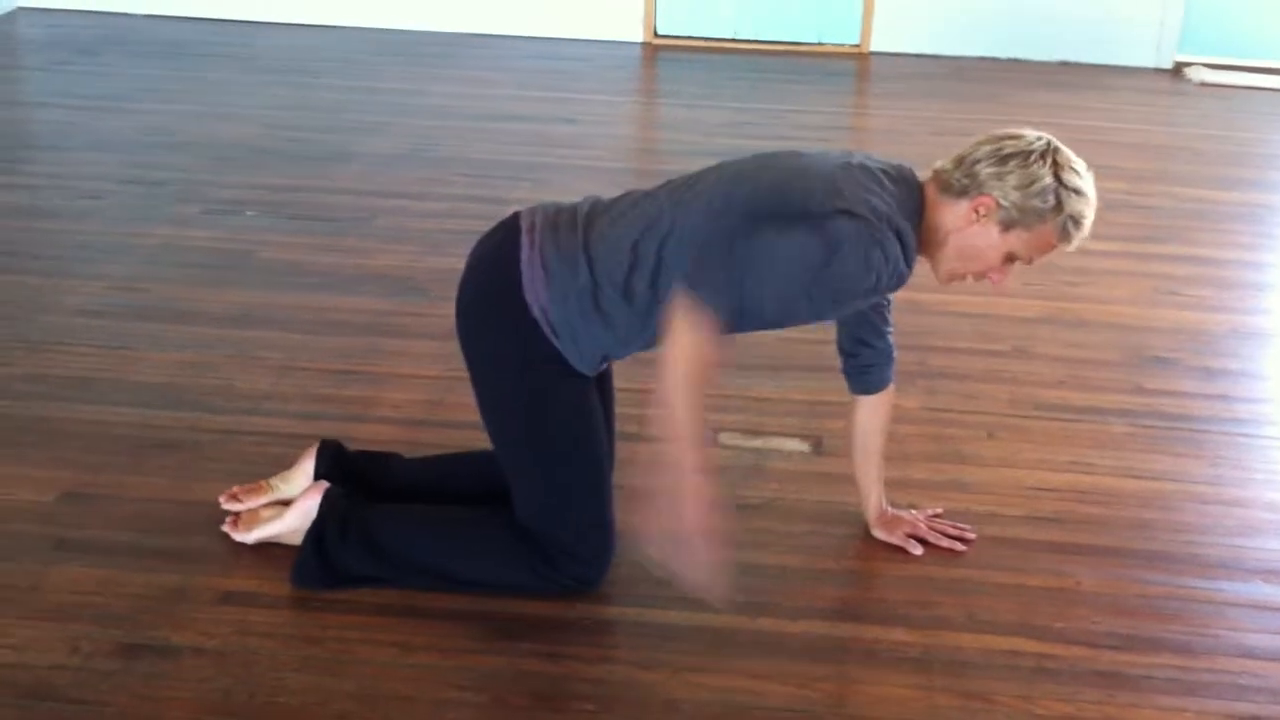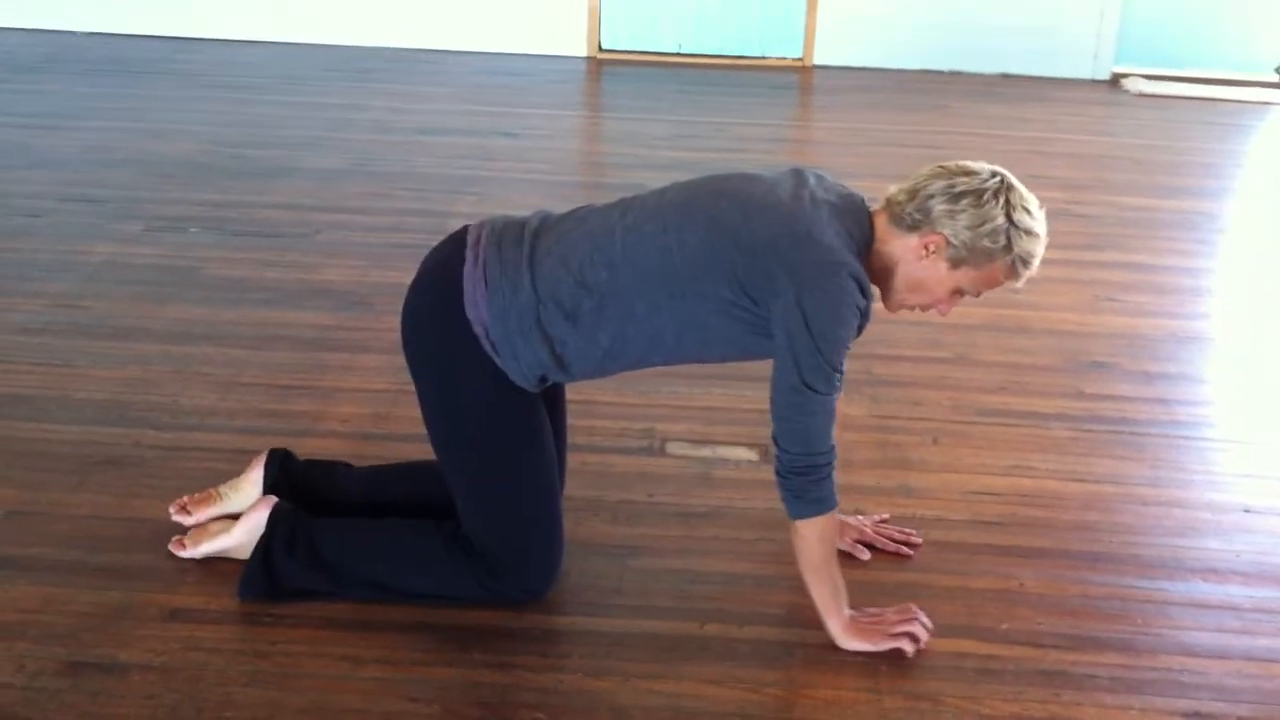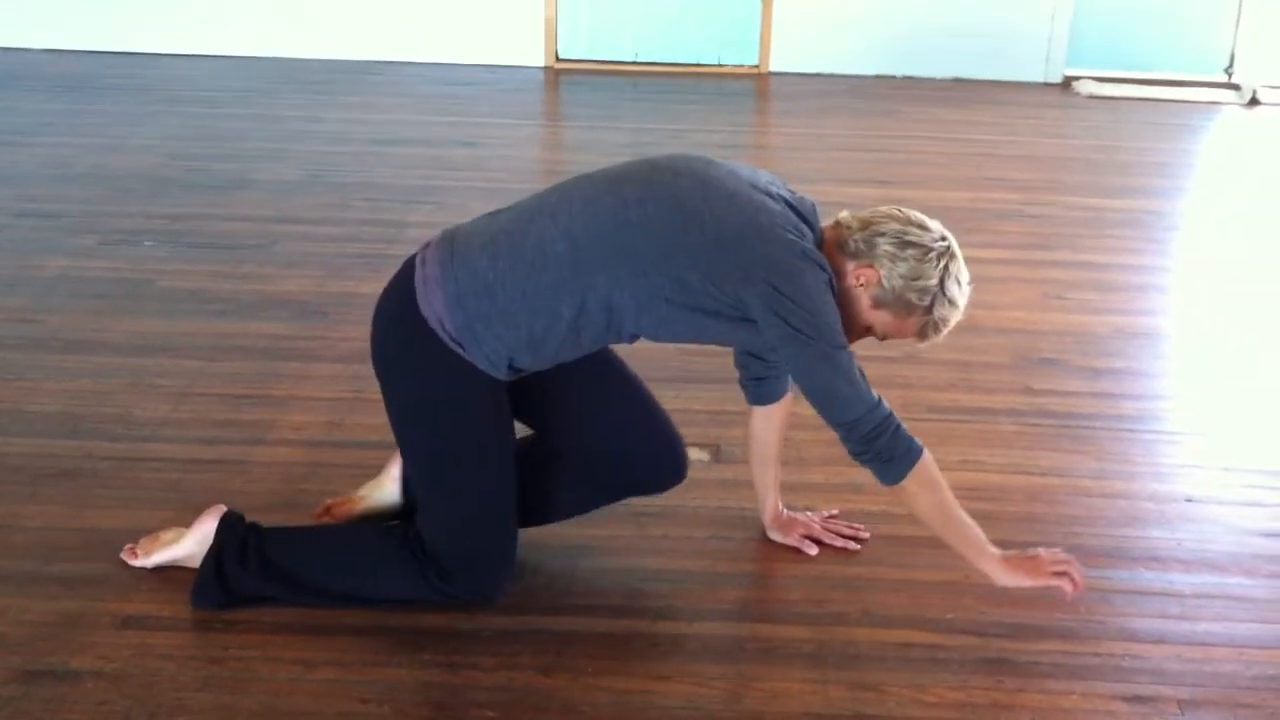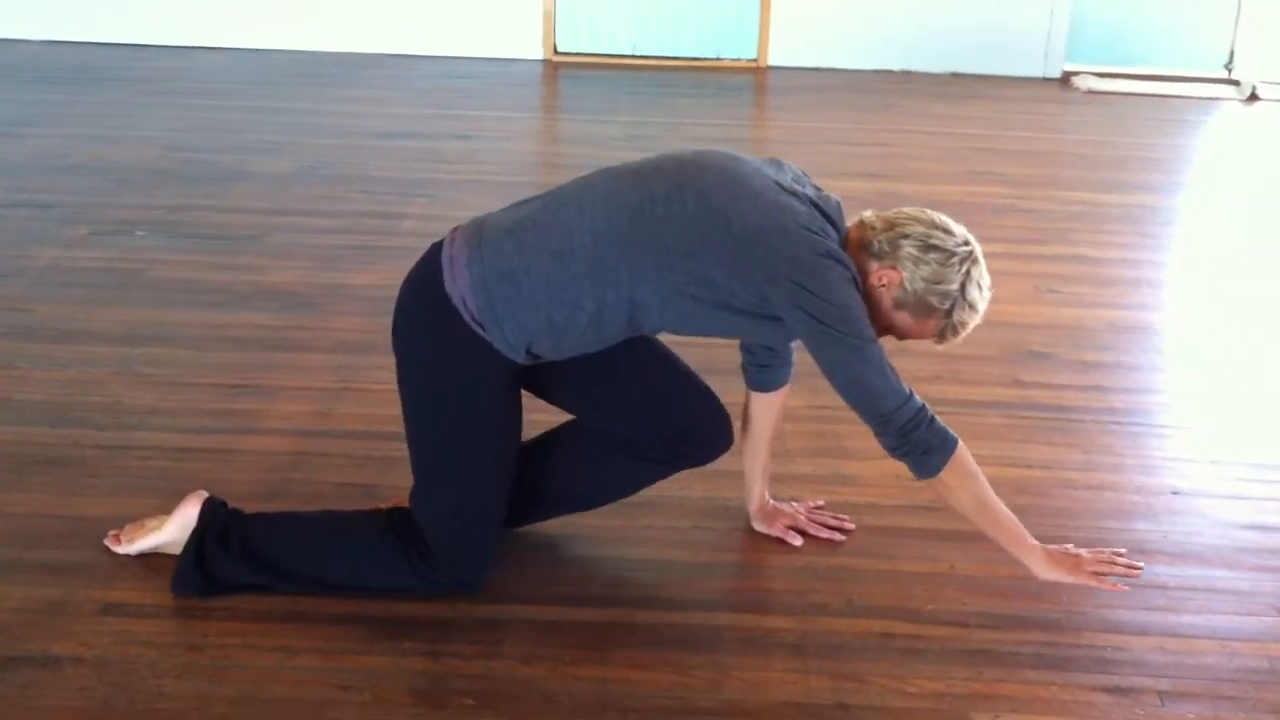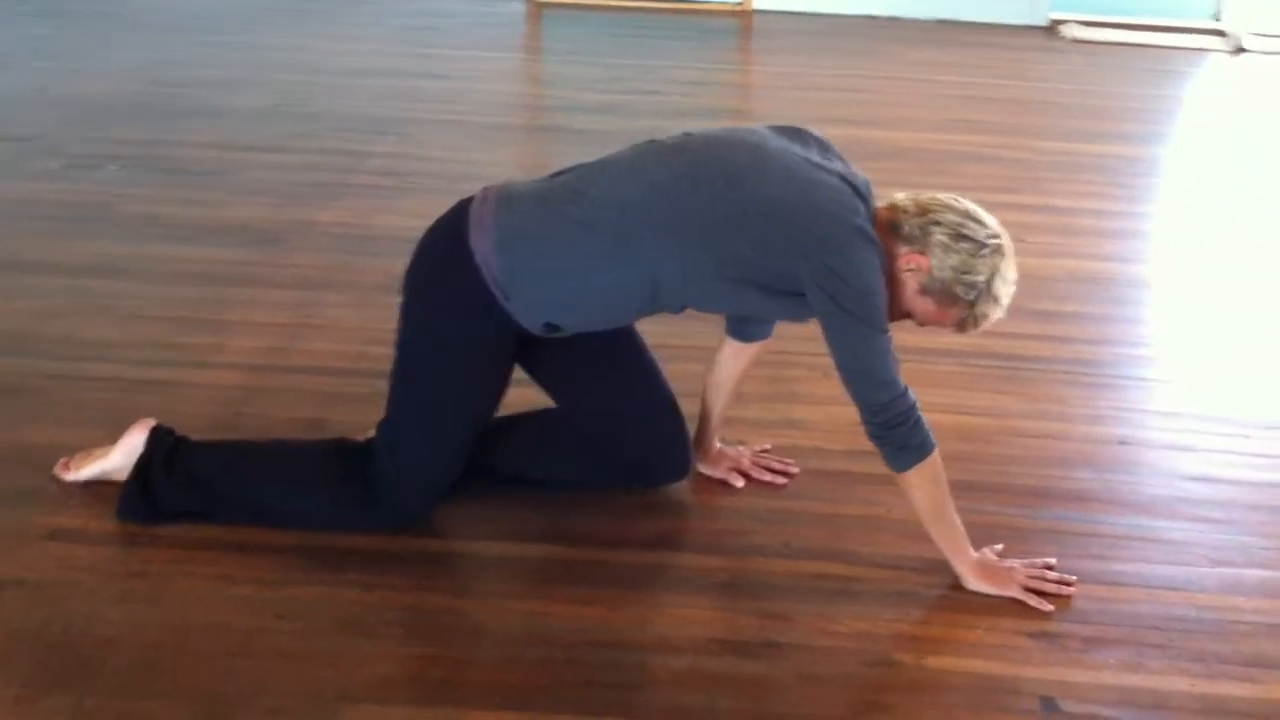
dt=1s
person 1, frame 1
left shoulder: (886, 203)
right shoulder: (872, 243)
left elbow: (868, 356)
right elbow: (708, 274)
left wrist: (877, 507)
right wrist: (683, 465)
left hip: (559, 284)
right hip: (528, 304)
left knee: (562, 481)
right knee: (572, 555)
left ankle: (336, 471)
right ankle: (326, 524)
person 1, frame 2
left shoulder: (836, 216)
right shoulder: (829, 277)
left elbow: (820, 378)
right elbow: (803, 461)
left wrist: (829, 518)
right wrist: (840, 621)
left hip: (499, 293)
right hip: (469, 324)
left knee: (513, 496)
right knee: (517, 569)
left ankle: (282, 482)
right ankle: (273, 539)
person 1, frame 3
left shoulder: (787, 227)
right shoulder: (788, 271)
left elbow: (764, 372)
right elbow: (876, 436)
left wrist: (773, 510)
right wrist: (994, 561)
left hip: (497, 315)
right hip: (437, 332)
left knee: (652, 463)
right knee: (470, 574)
left ankle: (423, 482)
right ankle: (229, 549)
person 1, frame 4
left shoulder: (802, 217)
right shoulder: (815, 268)
left elbow: (767, 356)
right elbow: (909, 431)
left wrist: (759, 499)
right wrist: (1036, 555)
left hip: (517, 304)
right hip: (460, 317)
left knee: (694, 433)
right knee: (453, 565)
left ankle: (456, 491)
right ankle: (212, 535)
person 1, frame 5
left shoulder: (819, 171)
right shoulder: (842, 248)
left elbow: (748, 299)
right elbow: (893, 420)
left wrist: (710, 438)
right wrist: (968, 562)
left hip: (525, 268)
right hip: (479, 279)
left knee: (653, 454)
right knee: (394, 496)
left ankle: (426, 444)
right ankle: (161, 462)
